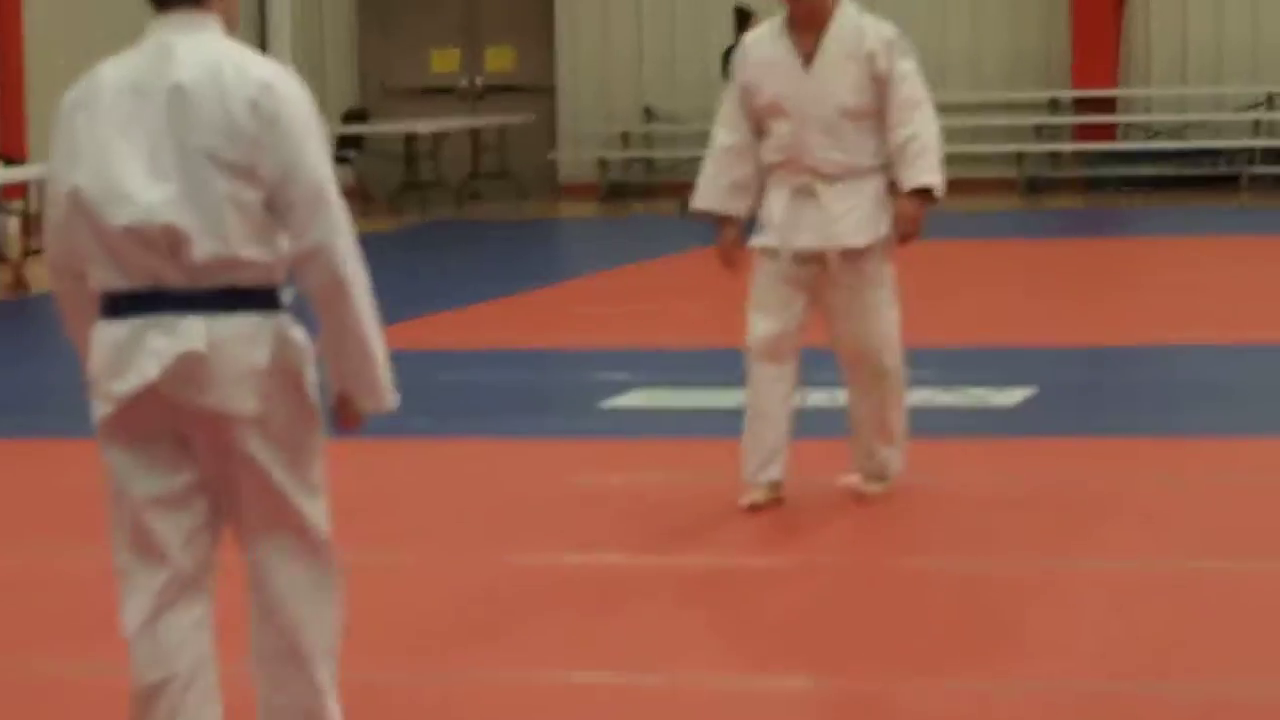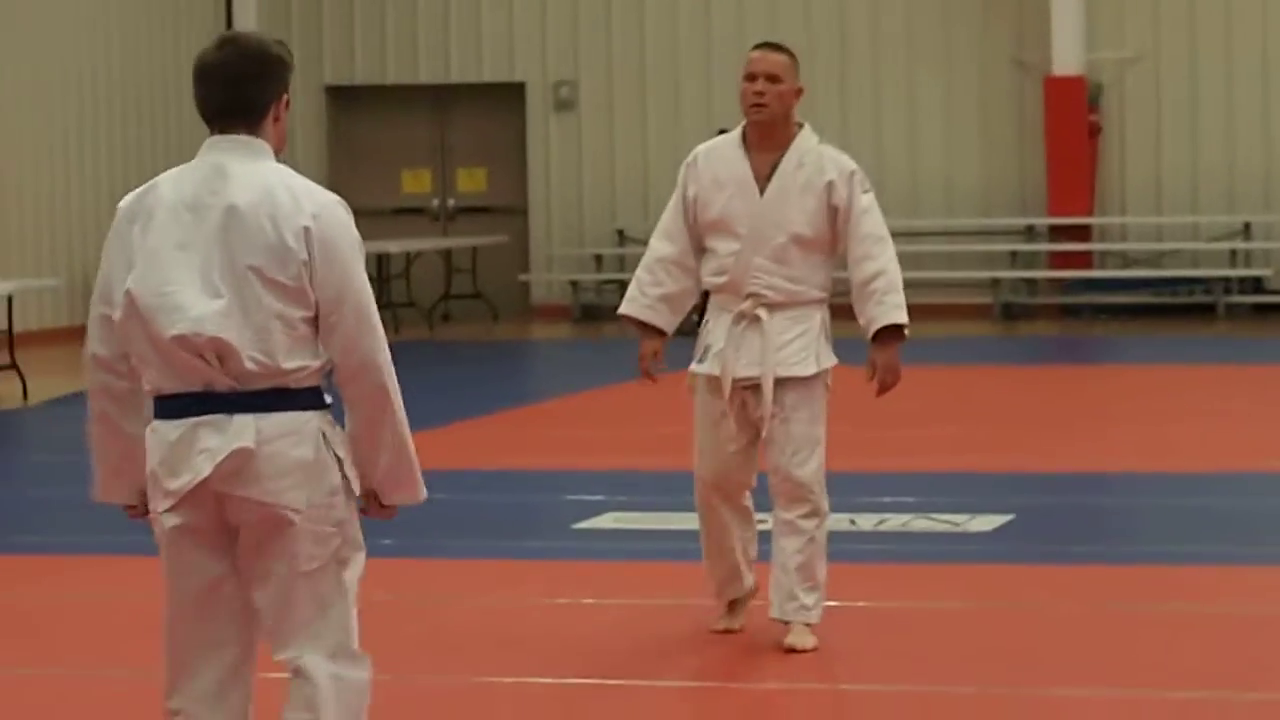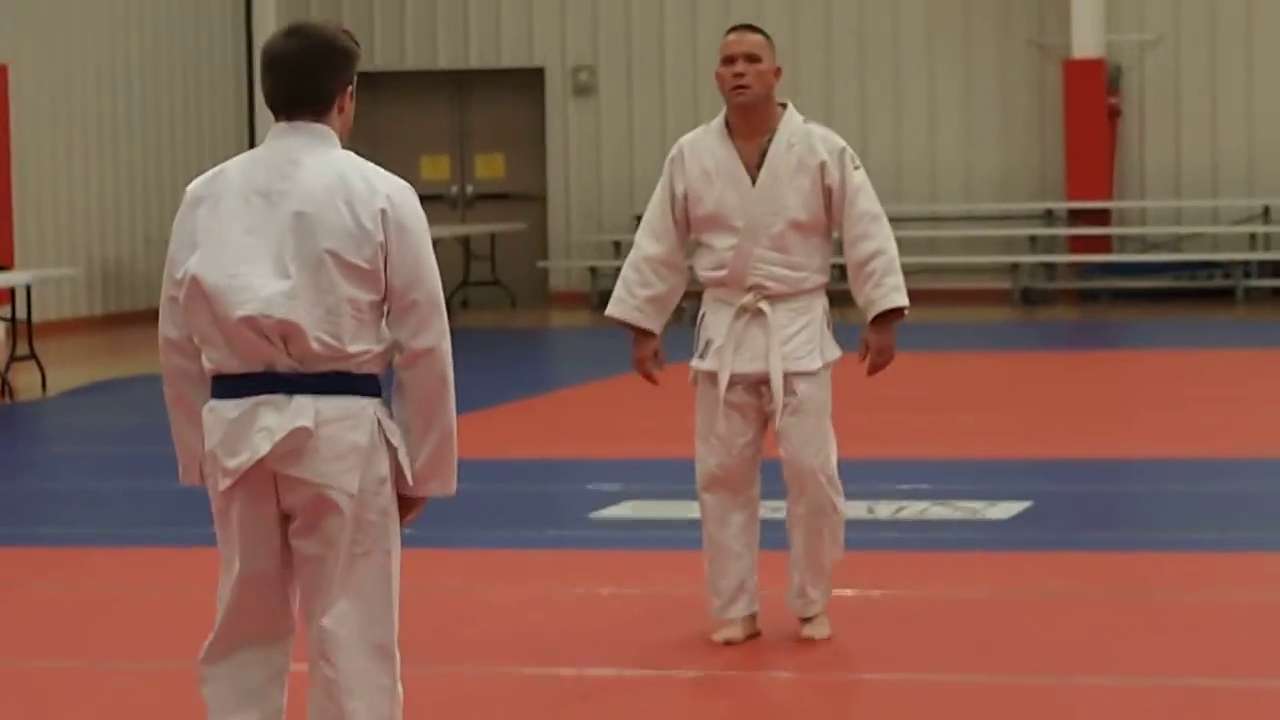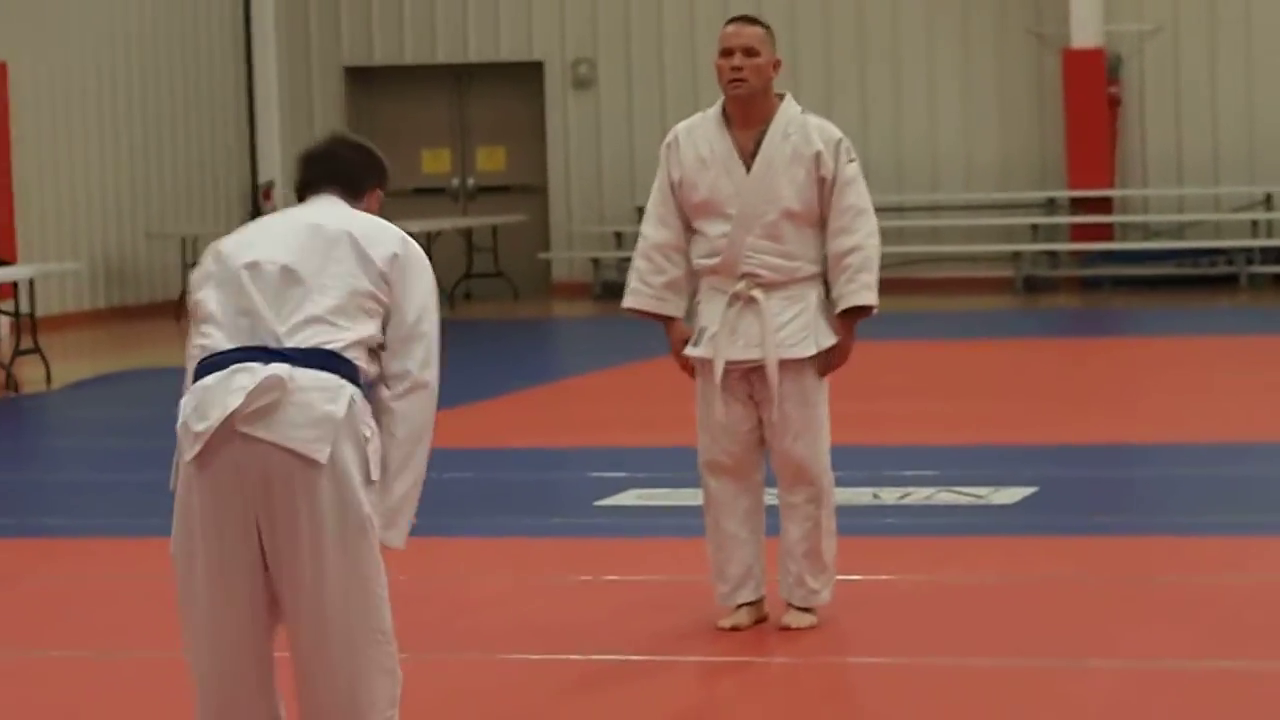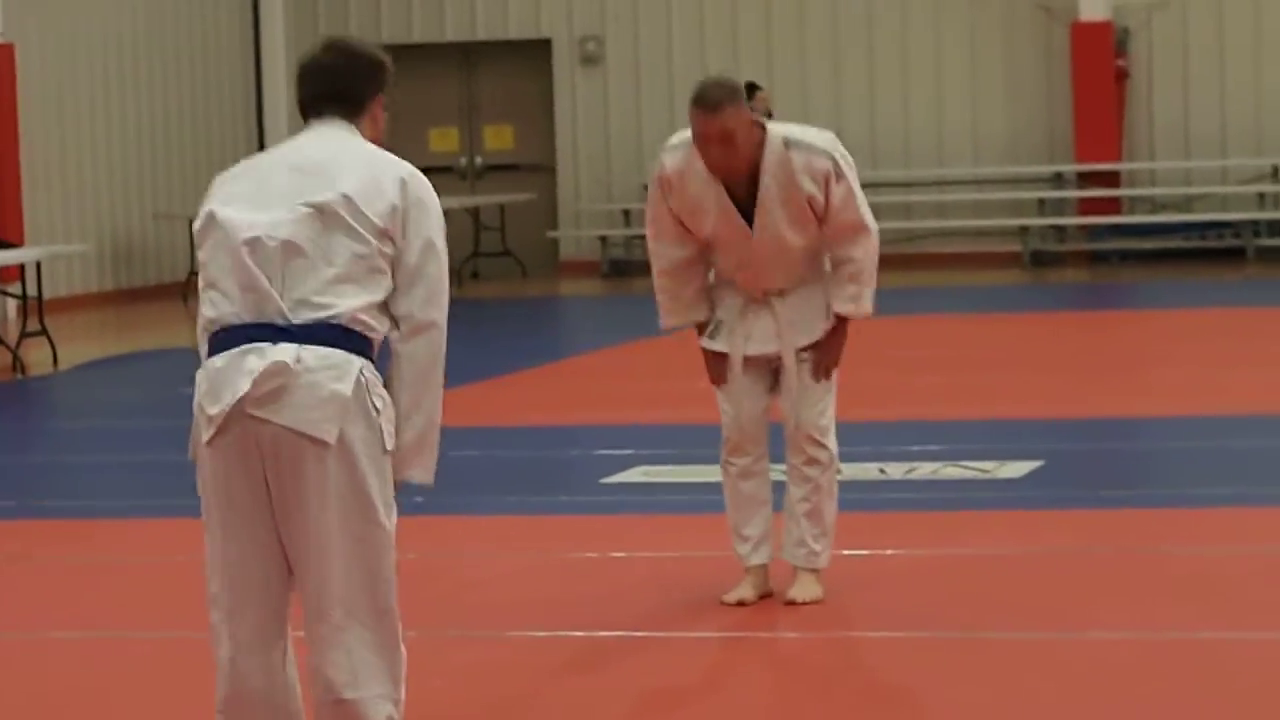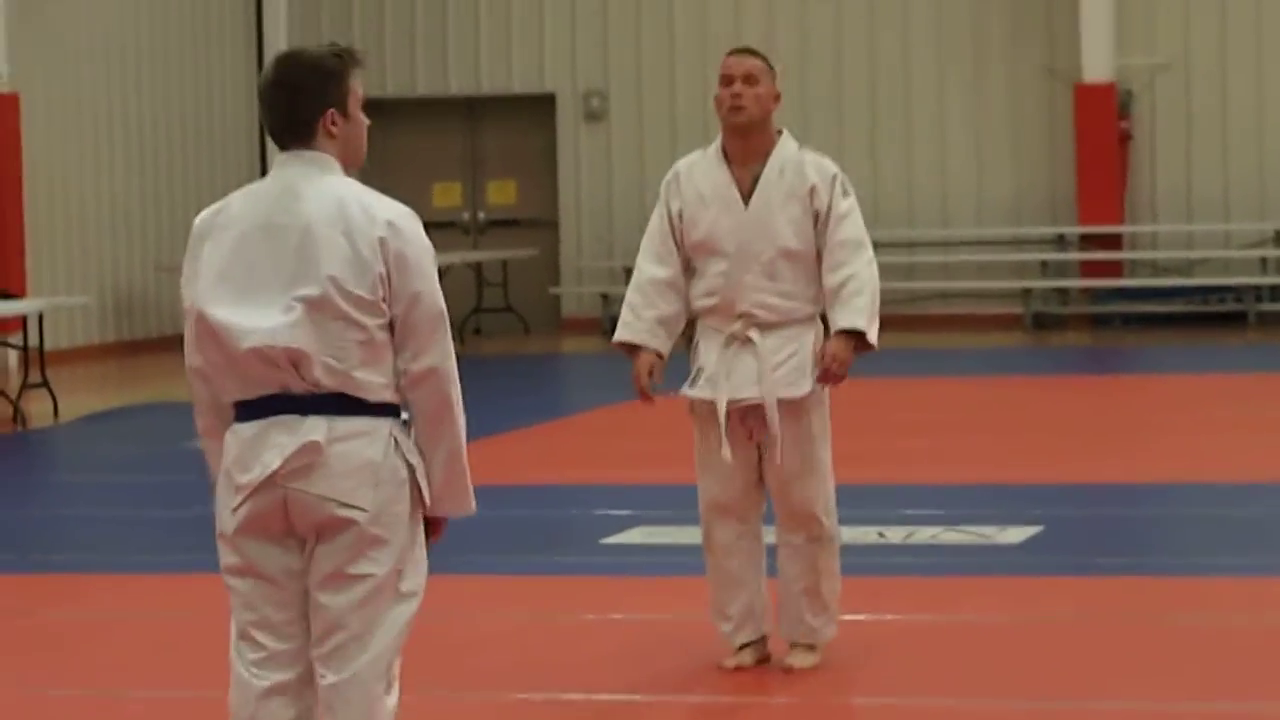
dt=0.7s
person 1, frame 1
left shoulder: (89, 95)
right shoulder: (260, 84)
left elbow: (68, 258)
right elbow: (320, 238)
right wrist: (357, 374)
left hip: (131, 347)
right hip: (239, 343)
left knee: (159, 575)
right knee: (291, 549)
person 1, frame 2
left shoulder: (139, 208)
right shoulder: (309, 208)
left elbow: (108, 357)
right elbow: (360, 355)
left wrist: (123, 472)
right wrist: (387, 471)
left hip: (182, 450)
right hip: (286, 447)
left knee: (201, 660)
right knee: (323, 651)
person 1, frame 3
left shoulder: (206, 193)
right shoulder: (381, 195)
left elbow: (178, 340)
right elbow: (422, 344)
left wrist: (200, 452)
right wrist: (421, 466)
left hip: (239, 431)
right hip: (341, 433)
left knee: (243, 632)
right knee: (352, 638)
person 1, frame 4
left shoulder: (229, 246)
right shoulder: (395, 245)
right elbow: (410, 384)
right wrist: (384, 516)
left hip: (213, 417)
right hip: (317, 416)
left knee: (224, 641)
right knee: (348, 640)
person 1, frame 5
left shoulder: (233, 181)
right shoulder: (399, 181)
right elbow: (420, 326)
right wrist: (406, 453)
left hip: (229, 390)
right hip: (329, 391)
left knee: (244, 606)
right knee: (351, 607)
person 1, frame 6
left shoulder: (215, 226)
right shoulder: (382, 221)
left elbow: (204, 372)
right elbow: (428, 366)
right wrist: (444, 488)
left hip: (255, 460)
right hip: (357, 459)
left knee: (264, 657)
right knee: (355, 662)
person 2, frame 1
right shoulder: (755, 49)
left elbow: (912, 119)
right elbow: (736, 139)
left wrist: (914, 194)
right wrist: (729, 218)
left hip: (854, 211)
right hip: (783, 215)
left knee: (869, 345)
right knee: (768, 343)
left ankle: (877, 462)
right ankle: (763, 476)
person 2, frame 2
left shoulder: (833, 170)
right shoulder: (705, 163)
left elbow: (873, 256)
right elbow: (673, 251)
left wrist: (886, 336)
right wrist: (652, 325)
left hip: (795, 342)
right hip: (723, 338)
left knee: (797, 483)
right knee: (716, 476)
left ankle: (799, 612)
right ankle: (735, 588)
person 2, frame 3
left shoulder: (823, 149)
right shoulder: (689, 155)
left elbow: (867, 235)
right elbow: (659, 246)
left wrist: (881, 318)
right wrist: (644, 328)
left hip: (797, 330)
right hip: (723, 331)
left knee: (812, 473)
right knee: (721, 477)
left ankle: (812, 604)
right ankle: (735, 609)
person 2, frame 4
left shoulder: (821, 141)
right shoulder: (683, 143)
left elbow: (852, 233)
right elbow: (662, 237)
left wrist: (847, 323)
right wrist: (671, 321)
left hip: (794, 320)
right hip: (718, 321)
left knee: (803, 465)
right knee: (724, 464)
left ankle: (805, 595)
right ankle: (742, 595)
person 2, frame 5
left shoulder: (815, 158)
right shoulder: (673, 170)
left elbow: (855, 241)
right elbow: (674, 258)
left wrist: (841, 325)
right wrist: (702, 330)
left hip: (806, 311)
right hip: (736, 314)
left knee: (809, 435)
right knee: (741, 439)
left ankle: (807, 564)
right ankle: (754, 566)
person 2, frame 6
left shoulder: (817, 175)
right shoulder: (685, 179)
left elbow: (851, 264)
right elbow: (660, 271)
left wrist: (844, 338)
right wrist: (646, 349)
left hip: (792, 358)
right hip: (717, 361)
left knee: (806, 508)
right knee: (725, 508)
left ankle: (808, 633)
right ankle: (747, 635)
